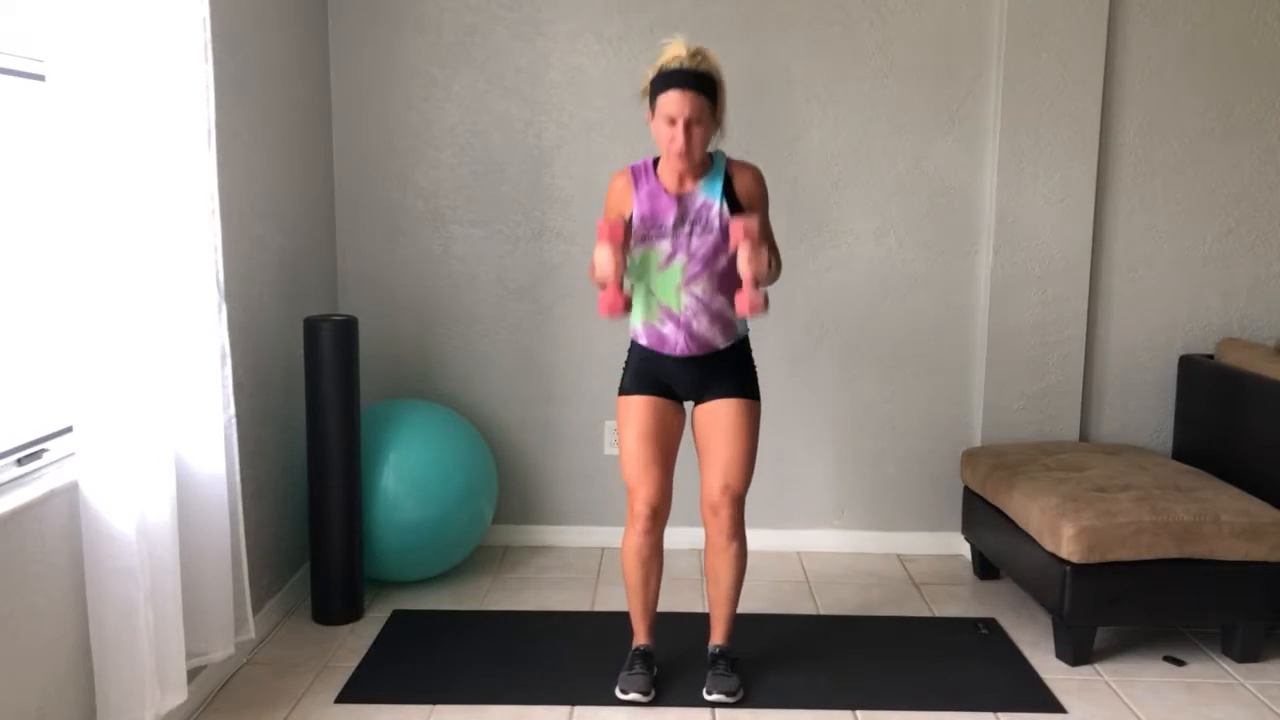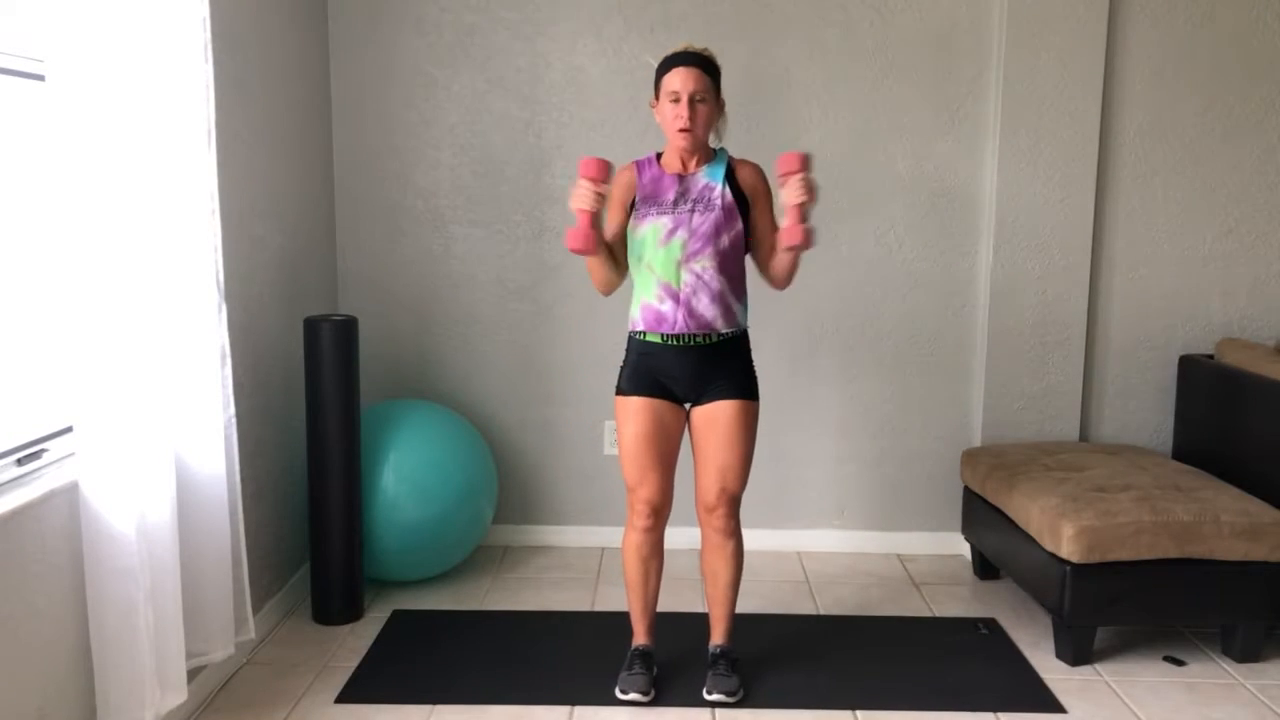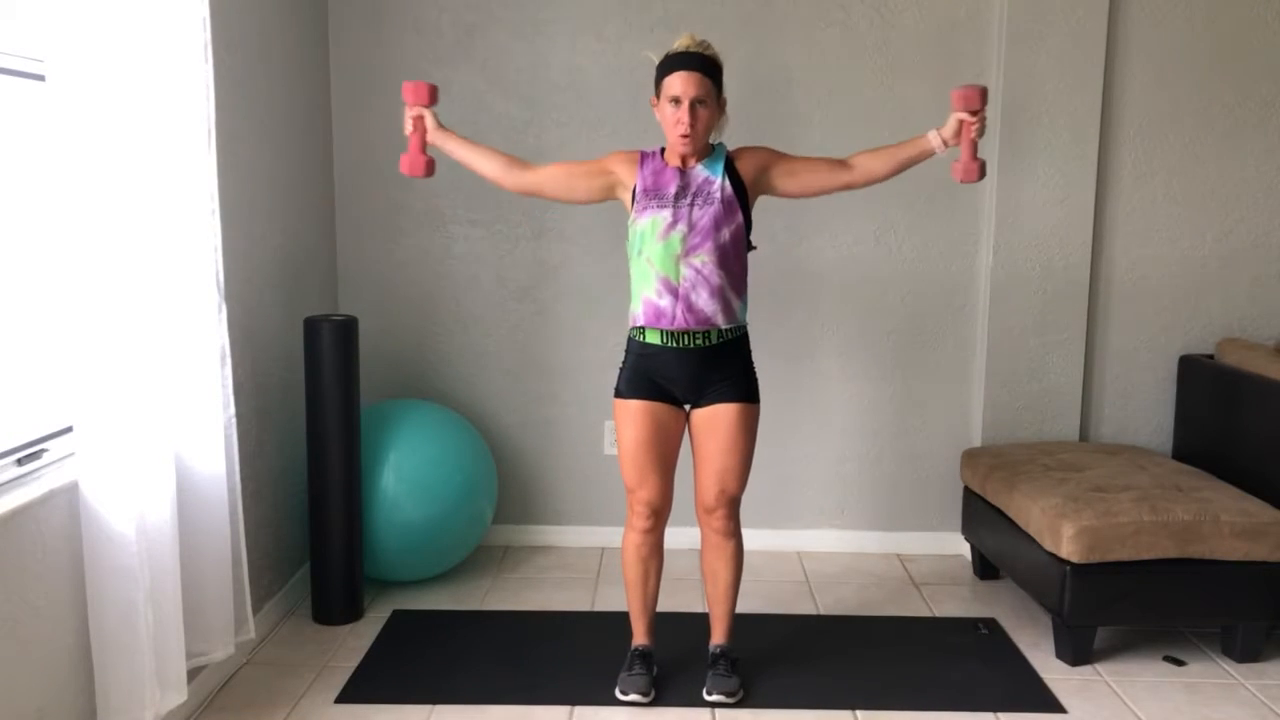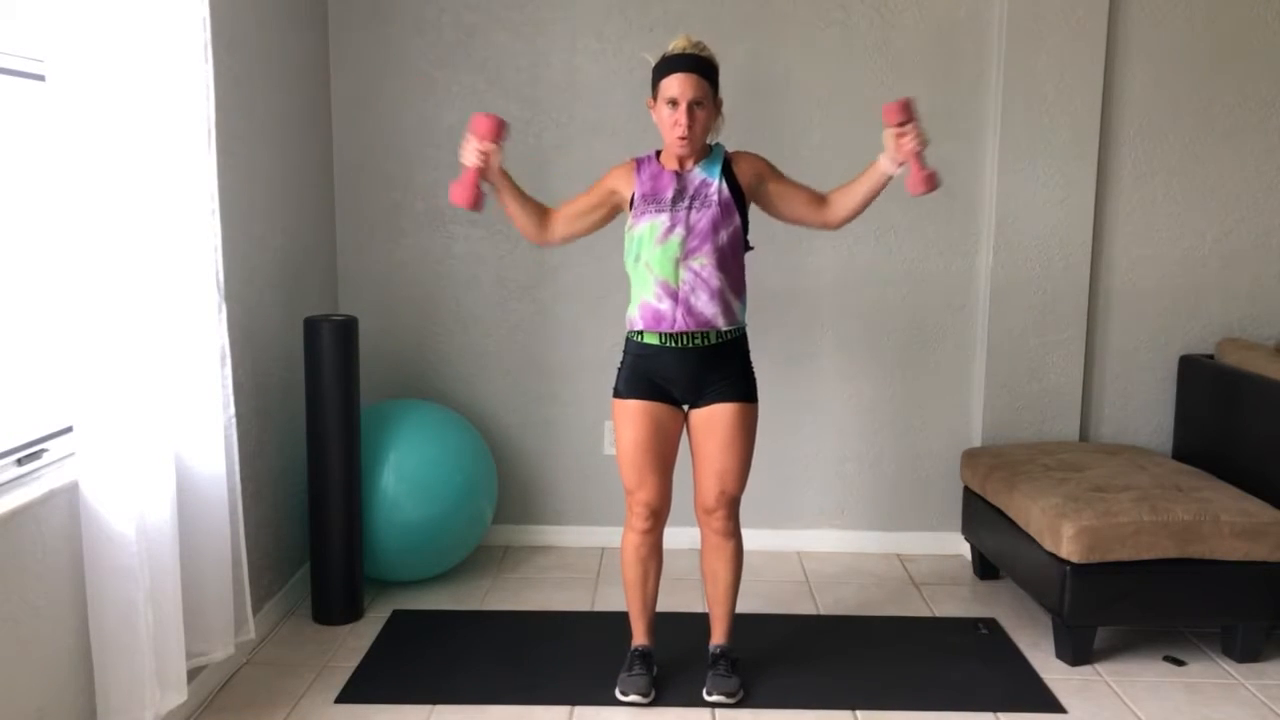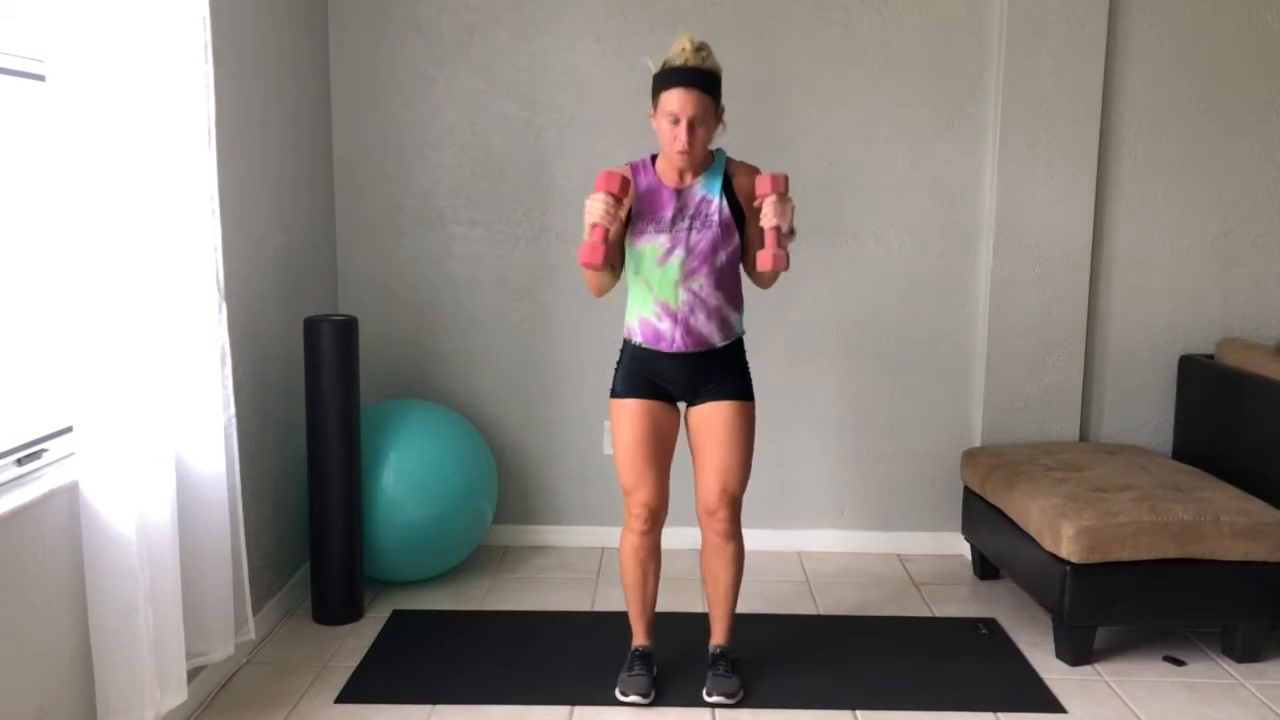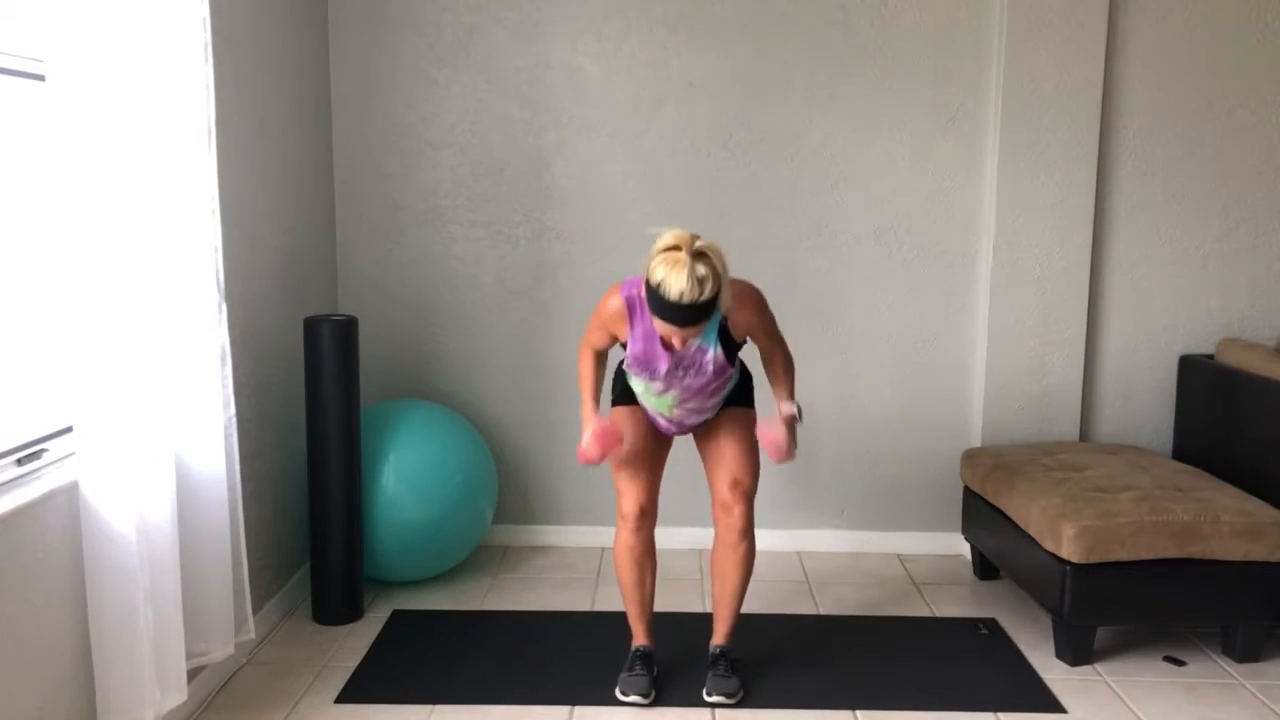
dt=0.5s
person 1, frame 1
left shoulder: (742, 180)
right shoulder: (627, 185)
left elbow: (770, 265)
right elbow: (605, 267)
left wrist: (761, 262)
right wrist: (604, 267)
left hip: (726, 364)
right hip: (650, 364)
left knee: (724, 509)
right knee: (645, 510)
left ankle: (719, 647)
right ankle: (642, 646)
person 1, frame 2
left shoulder: (744, 178)
right shoulder: (630, 180)
left elbow: (780, 275)
right elbow: (605, 281)
right wrist: (587, 221)
left hip: (723, 362)
right hip: (649, 360)
left knee: (720, 509)
right knee: (645, 508)
left ankle: (720, 649)
right ankle: (641, 647)
person 1, frame 3
left shoulder: (747, 168)
right shoulder: (627, 170)
left elbow: (851, 172)
right elbow: (521, 176)
left wrist: (935, 141)
right wrist: (441, 137)
left hip: (723, 361)
right hip: (648, 360)
left knee: (720, 511)
right knee: (645, 510)
left ankle: (720, 649)
right ankle: (640, 648)
person 1, frame 4
left shoulder: (743, 172)
right shoulder: (628, 179)
left elbow: (830, 213)
right elbow: (546, 232)
left wrist: (888, 163)
right wrist: (494, 177)
left hip: (721, 363)
right hip: (647, 361)
left knee: (719, 512)
right knee: (644, 512)
left ankle: (720, 649)
right ankle: (641, 648)
person 1, frame 5
left shoulder: (741, 181)
right shoulder: (628, 183)
left elbow: (763, 276)
right elbow: (599, 284)
left wrist: (778, 234)
right wrist: (596, 231)
left hip: (719, 364)
right hip: (643, 363)
left knee: (720, 513)
right knee: (642, 513)
left ankle: (720, 648)
right ankle: (640, 648)
person 1, frame 6
left shoulder: (742, 303)
right shoulder: (619, 304)
left elbow: (773, 347)
right elbow: (591, 349)
left wrist: (787, 409)
right wrist: (591, 417)
left hip: (723, 399)
right hip: (641, 398)
left knee: (735, 509)
right knee: (634, 512)
left ankle: (720, 650)
right ankle: (640, 648)
